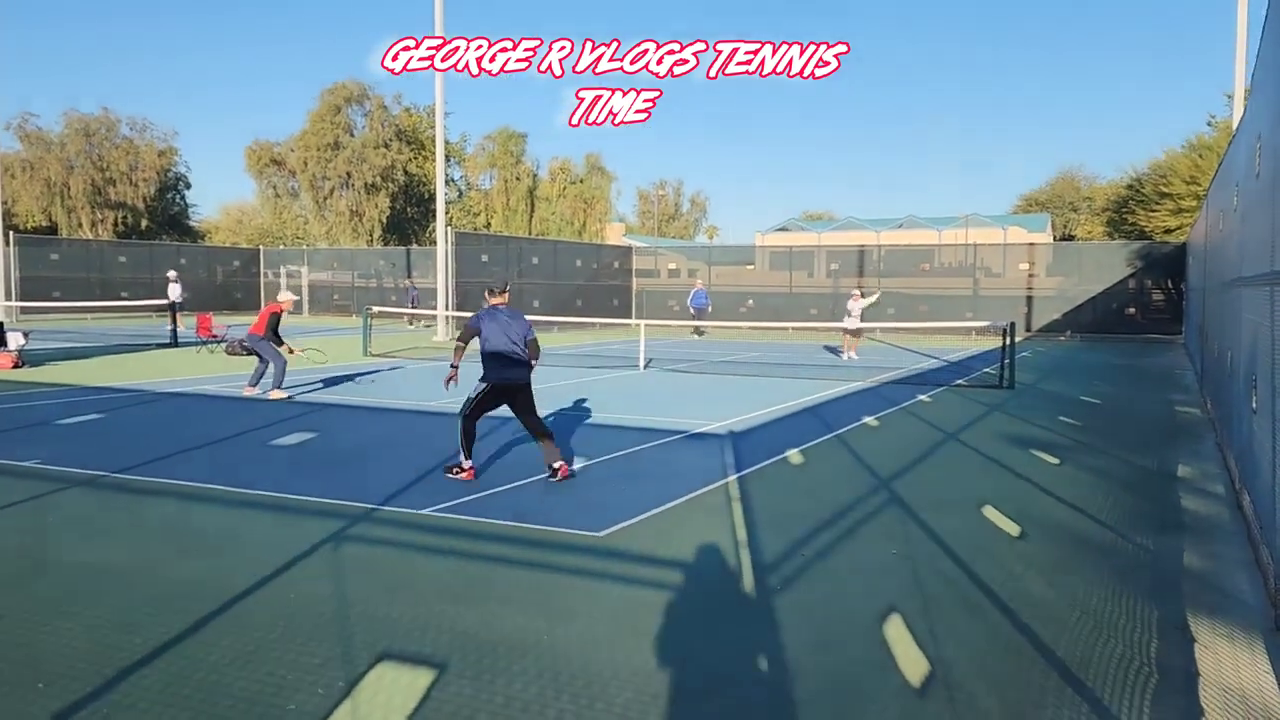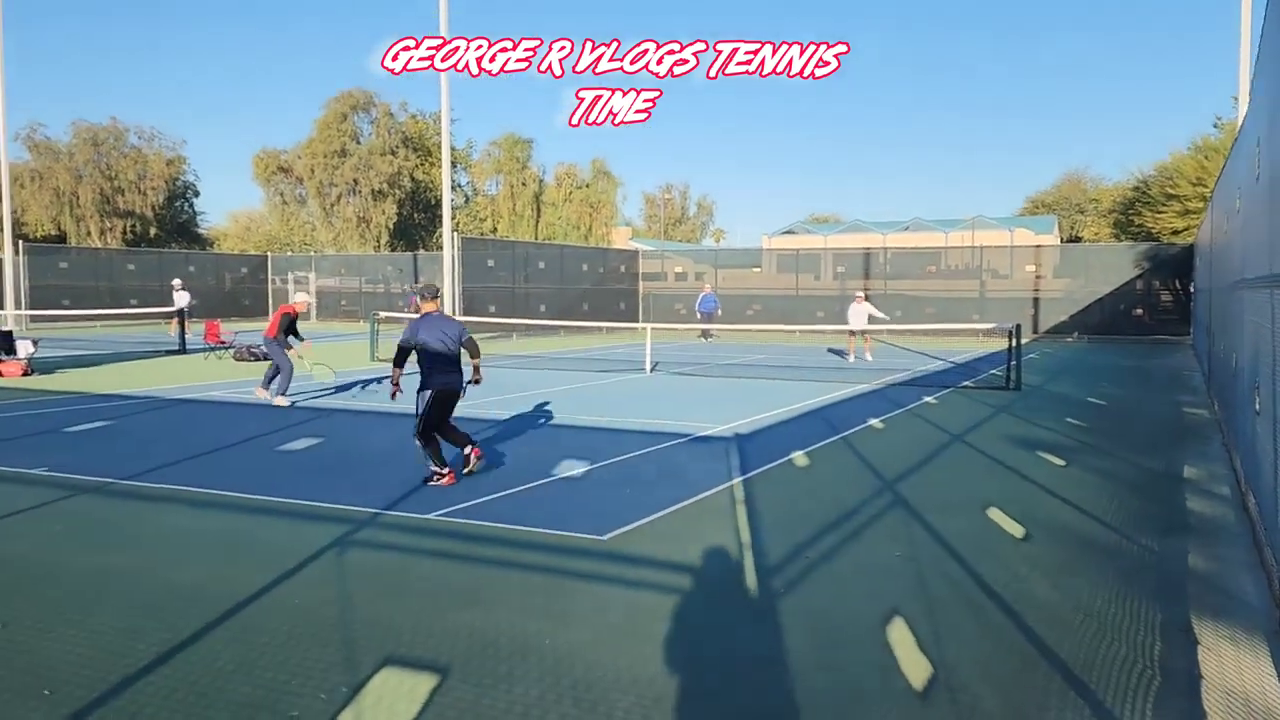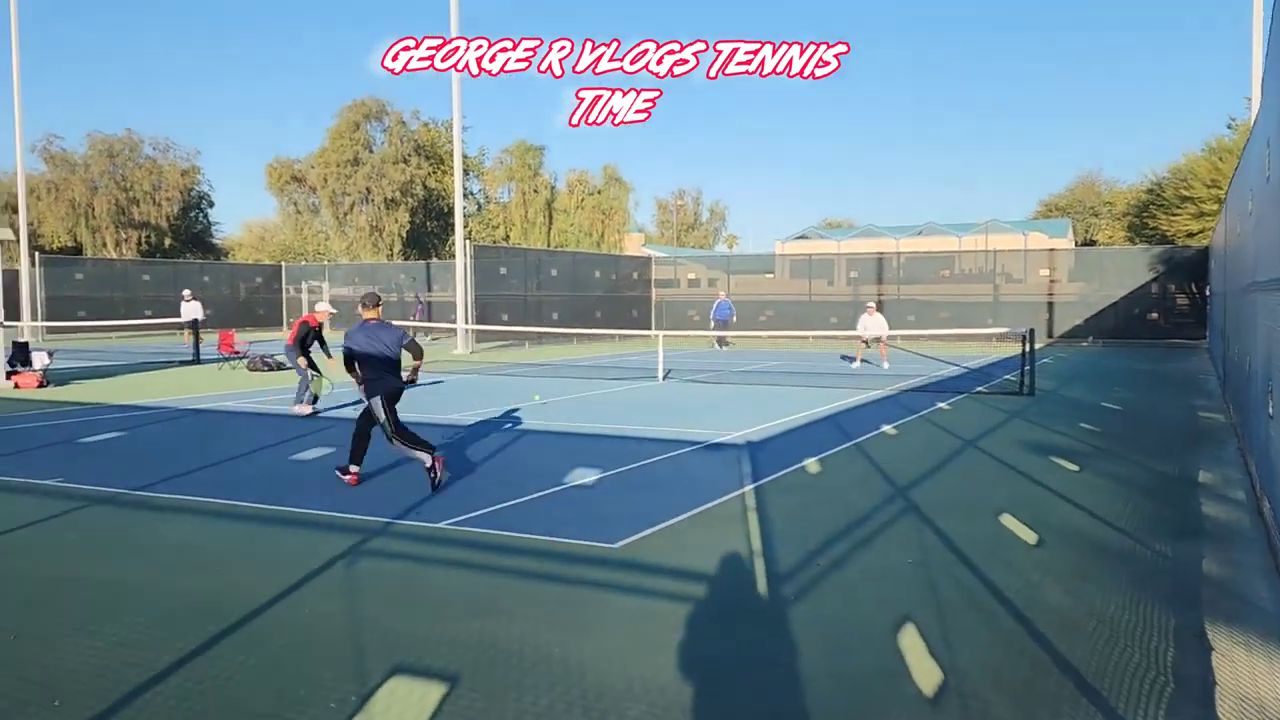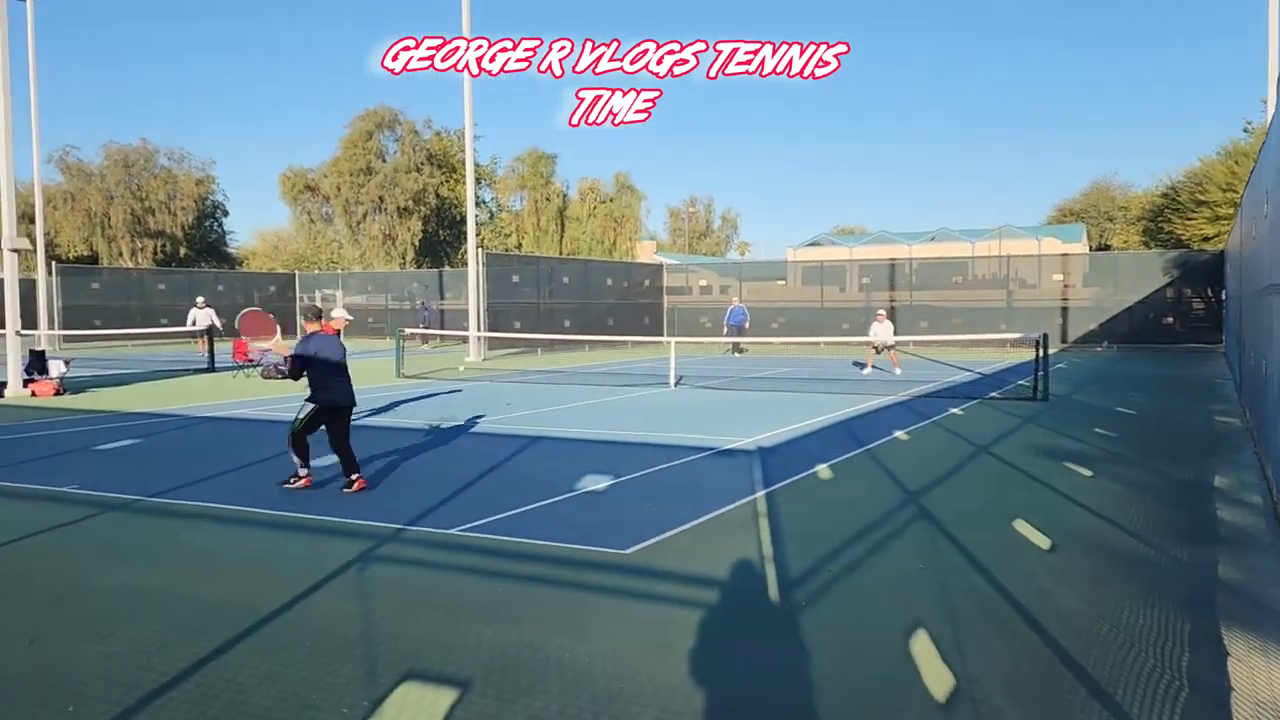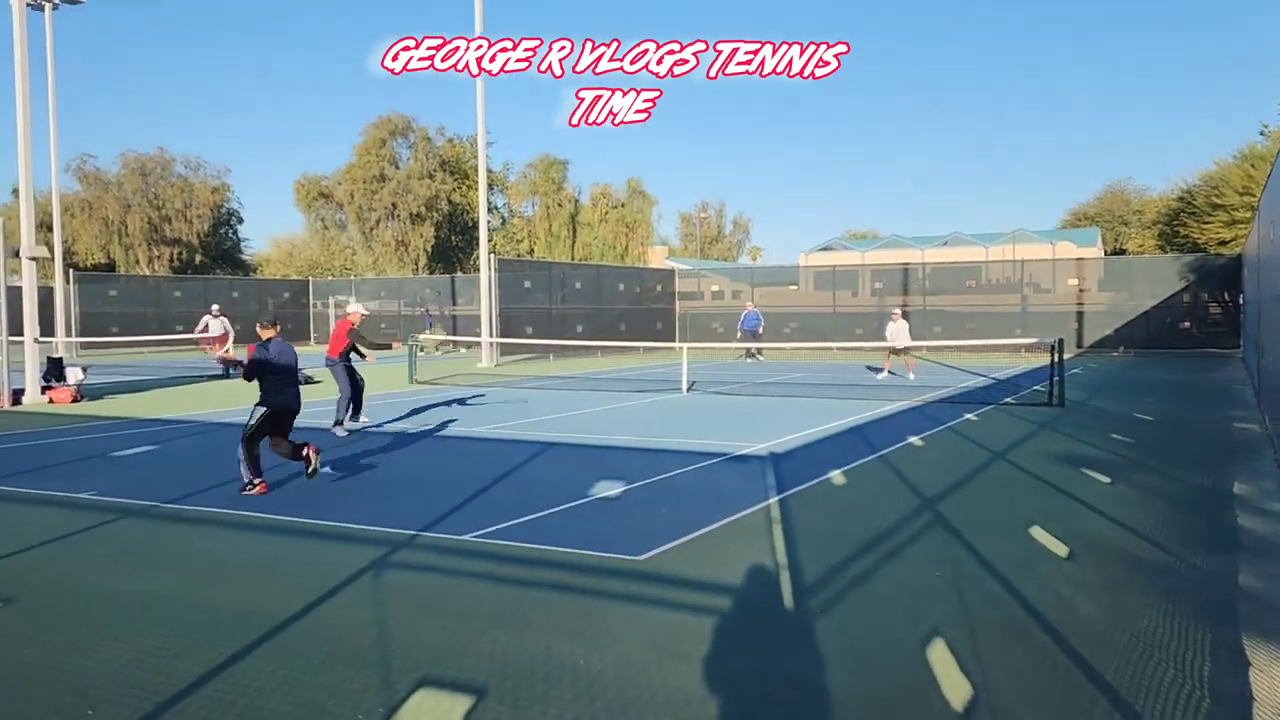
dt=0.2s
person 1, frame 1
left shoulder: (481, 317)
right shoulder: (521, 319)
left elbow: (462, 341)
right elbow: (534, 352)
left wrist: (454, 367)
left hip: (496, 379)
right hip: (521, 379)
left knee: (468, 416)
right knee: (533, 422)
left ankle: (466, 466)
right ankle: (558, 465)
person 1, frame 2
left shoulder: (414, 327)
right shoulder: (454, 324)
left elbow: (400, 357)
right elbow: (474, 351)
left wrist: (395, 382)
right wrist: (476, 372)
left hip: (433, 385)
right hip: (453, 384)
left knee: (424, 430)
right knee: (440, 425)
left ankle: (444, 472)
right ankle: (470, 449)
person 1, frame 3
left shoulder: (352, 334)
right shoulder: (395, 330)
left elbow: (349, 364)
right elbow: (418, 352)
left wrist: (359, 380)
right wrist: (413, 373)
left hip: (377, 389)
right hip: (394, 386)
left knee: (395, 433)
right knee: (363, 424)
left ankle: (431, 459)
right ankle: (352, 471)
person 1, frame 4
left shoulder: (305, 344)
right shoulder: (336, 341)
left elbow: (294, 375)
left wrist: (289, 359)
left hip: (324, 399)
right hip: (346, 398)
left knee: (297, 435)
right knee: (339, 441)
left ankle: (303, 474)
right ankle: (355, 478)
person 1, frame 5
left shoulder: (262, 348)
right shoulder: (288, 348)
left elbow: (248, 375)
left wrist: (245, 367)
right wrist: (250, 365)
left hip: (271, 403)
right hip: (292, 403)
left knee: (248, 441)
right knee: (279, 443)
left ankle: (256, 482)
right ankle: (306, 452)
